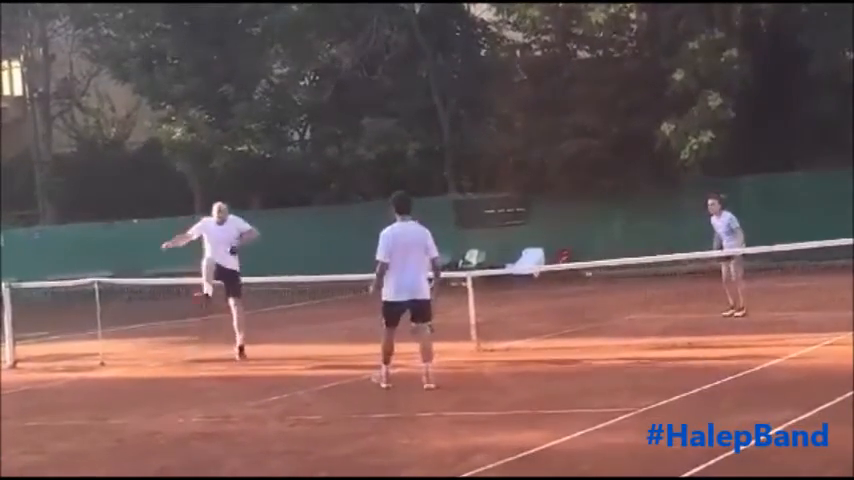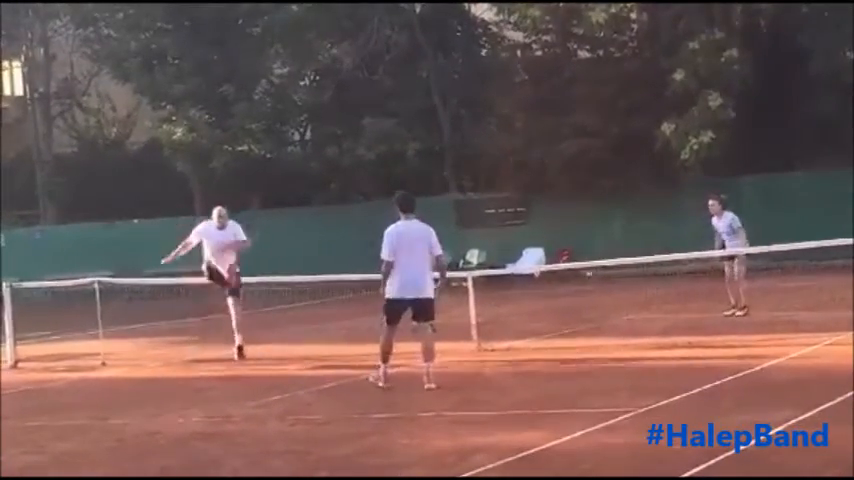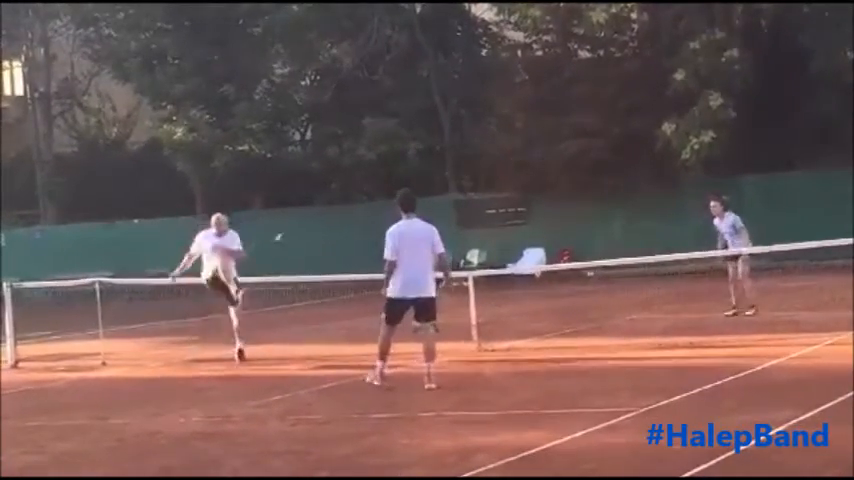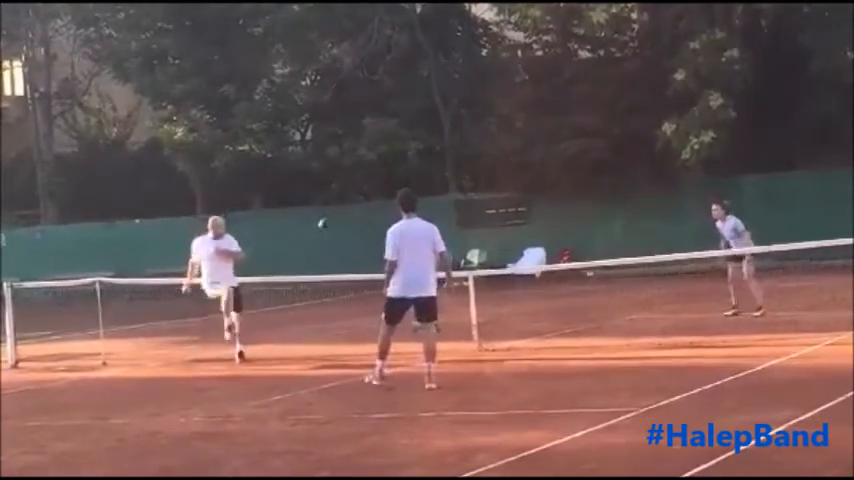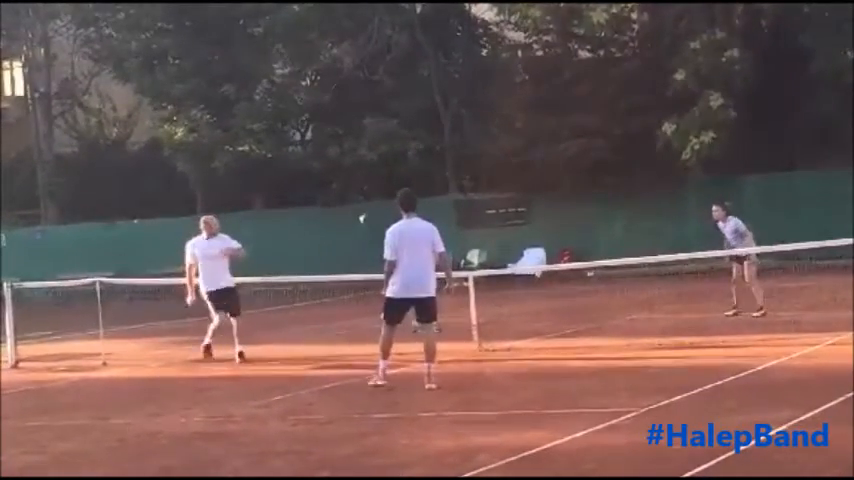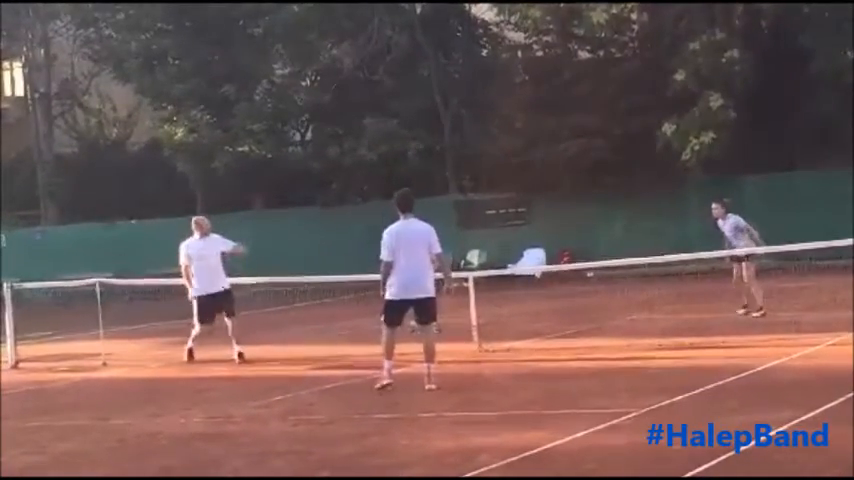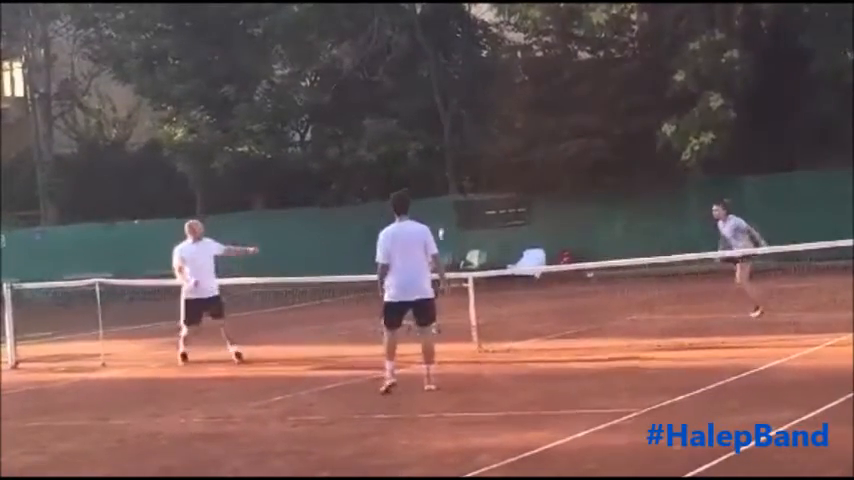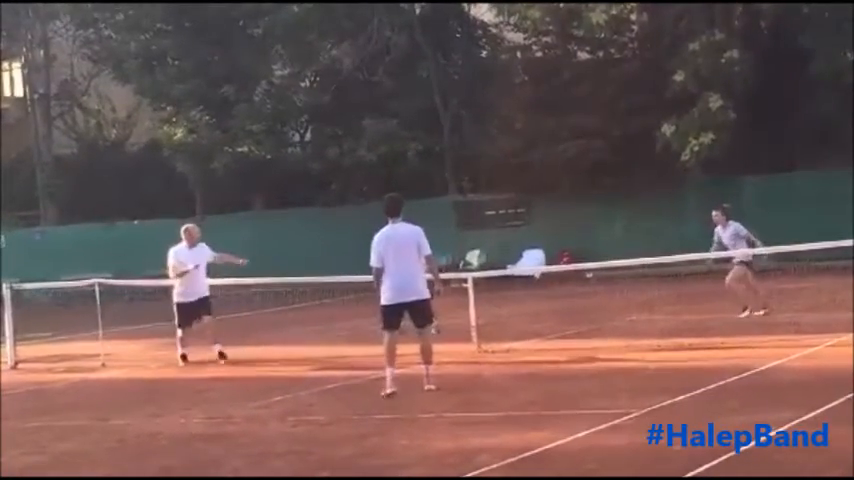
dt=0.1s
person 1, frame 1
left shoulder: (388, 233)
right shoulder: (423, 232)
left elbow: (383, 264)
right elbow: (435, 262)
left wrist: (376, 284)
right wrist: (436, 281)
left hip: (394, 292)
right hip: (420, 291)
left knee: (389, 332)
right knee: (423, 331)
left ankle: (384, 376)
right ankle: (428, 377)
person 1, frame 2
left shoulder: (392, 231)
right shoulder: (427, 230)
left elbow: (388, 263)
right elbow: (439, 259)
left wrist: (383, 285)
right wrist: (442, 279)
left hip: (397, 290)
right hip: (423, 289)
left knee: (389, 330)
right knee: (425, 330)
left ankle: (382, 374)
right ankle: (428, 376)
person 1, frame 3
left shoulder: (394, 231)
right shoulder: (430, 229)
left elbow: (391, 263)
right elbow: (442, 258)
left wrist: (386, 284)
right wrist: (447, 278)
left hip: (399, 289)
right hip: (425, 289)
left knee: (387, 329)
right knee: (427, 330)
left ankle: (379, 372)
right ankle: (429, 376)
person 1, frame 4
left shoulder: (394, 231)
right shoulder: (431, 228)
left elbow: (392, 263)
right elbow: (444, 256)
left wrist: (387, 284)
right wrist: (448, 277)
left hip: (400, 289)
right hip: (426, 289)
left knee: (387, 328)
right knee: (428, 330)
left ankle: (378, 372)
right ankle: (429, 376)
person 1, frame 5
left shoulder: (394, 230)
right shoulder: (430, 228)
left elbow: (390, 263)
right elbow: (443, 257)
left wrist: (385, 285)
right wrist: (449, 278)
left hip: (399, 289)
right hip: (426, 289)
left knee: (388, 329)
right knee: (428, 330)
left ankle: (381, 373)
right ankle: (430, 377)
person 1, frame 6
left shoulder: (390, 232)
right shoulder: (427, 229)
left elbow: (387, 264)
right elbow: (439, 257)
left wrist: (383, 285)
right wrist: (448, 280)
left hip: (397, 291)
right hip: (424, 290)
left knee: (388, 330)
right knee: (427, 331)
left ankle: (386, 373)
right ankle: (429, 377)
person 1, frame 7
left shoulder: (386, 234)
right shoulder: (423, 230)
left elbow: (383, 266)
right elbow: (435, 258)
left wrist: (381, 285)
right wrist: (443, 280)
left hip: (395, 292)
right hip: (422, 290)
left knee: (390, 332)
right knee: (426, 332)
left ankle: (389, 374)
right ankle: (429, 378)
person 1, frame 8
left shoulder: (379, 237)
right shoulder: (416, 231)
left elbow: (377, 270)
right elbow: (429, 259)
left wrist: (379, 288)
right wrist: (437, 281)
left hip: (391, 294)
right hip: (418, 292)
left knee: (390, 335)
right knee: (424, 333)
left ankle: (390, 382)
right ankle: (428, 379)
person 2, frame 1
left shoulder: (234, 221)
right shoulder: (205, 223)
left elbow: (254, 233)
right elbow: (186, 237)
left wrist: (241, 241)
right wrist: (171, 243)
left hip: (231, 268)
right hip: (213, 265)
left knee: (236, 304)
right knee: (209, 261)
left ankle: (240, 343)
right ankle: (207, 293)
person 2, frame 2
left shoulder: (234, 226)
right shoulder: (204, 228)
left elbow: (245, 244)
right elbow: (187, 243)
left wrist: (230, 246)
right wrist: (172, 256)
left hip: (231, 270)
right hip: (212, 270)
left knee: (234, 304)
right knee: (212, 252)
left ankle: (238, 343)
right ankle: (227, 275)
person 2, frame 3
left shoulder: (232, 236)
right shoulder: (203, 237)
left elbow: (241, 255)
right elbow: (192, 255)
left wrist: (225, 249)
right wrist: (179, 270)
left hip: (230, 278)
right hip: (212, 278)
left knee: (235, 312)
right knee: (220, 260)
left ankle: (239, 347)
right ankle: (235, 291)
person 2, frame 4
left shoulder: (228, 239)
right shoulder: (199, 243)
left elbow: (240, 256)
right elbow: (194, 263)
left wrist: (225, 252)
right wrist: (187, 282)
left hip: (230, 283)
right hip: (212, 284)
left knee: (236, 317)
right knee: (228, 290)
left ankle: (238, 349)
right ankle: (228, 325)
person 2, frame 5
left shoulder: (224, 239)
right shoulder: (193, 244)
left elbow: (242, 252)
right elbow: (190, 268)
left wrist: (232, 251)
right wrist: (191, 292)
left hip: (227, 285)
right hip: (210, 288)
left knee: (235, 319)
right knee: (219, 319)
left ankle: (238, 349)
right ankle: (207, 342)
person 2, frame 6
left shoulder: (215, 239)
right shoulder: (186, 246)
left elbow: (234, 247)
right elbow: (185, 269)
left wrist: (240, 249)
right wrist: (191, 289)
left hip: (222, 288)
right hip: (201, 291)
left knee: (230, 320)
right knee: (203, 326)
left ankle: (237, 350)
right ankle: (190, 345)
person 2, frame 7
left shoulder: (209, 243)
right shoulder: (180, 250)
left elbow: (227, 250)
right elbow: (178, 272)
left wrist: (248, 250)
right wrist: (188, 281)
left hip: (211, 292)
right hip: (191, 295)
left knee: (221, 322)
right knee: (188, 327)
left ankle: (234, 350)
right ankle: (182, 350)
person 2, frame 8
left shoulder: (202, 248)
right shoulder: (175, 252)
left elbow: (217, 257)
right elbow: (173, 274)
left wrist: (238, 260)
right wrist: (188, 269)
left hip: (202, 294)
right hip: (183, 297)
left knee: (207, 323)
right knee: (183, 330)
left ankle: (218, 349)
right ankle: (182, 353)
person 3, frame 1
left shoulder: (729, 217)
right shoulder: (713, 220)
left elbow: (740, 233)
left wrist: (738, 250)
right wrist: (715, 250)
right hip: (725, 251)
left knee: (736, 279)
right knee: (726, 280)
left ankle: (742, 307)
right ankle: (733, 306)
person 3, frame 2
left shoulder: (731, 217)
right shoulder: (714, 221)
left elbow: (742, 233)
right wrist: (717, 250)
left knee: (738, 278)
right knee: (729, 279)
left ankle: (743, 306)
right ankle: (734, 306)
person 3, frame 3
left shoulder: (732, 217)
right shoulder: (716, 222)
left elbow: (744, 233)
left wrist: (745, 249)
right wrist: (720, 250)
left knee: (742, 277)
right knee: (732, 279)
left ankle: (752, 305)
right ankle: (735, 307)
person 3, frame 4
left shoulder: (734, 221)
right shoulder: (718, 224)
left elbow: (745, 236)
right hip: (734, 253)
left knee: (748, 278)
right knee: (730, 280)
left ankle: (760, 307)
right ankle: (734, 307)
person 3, frame 5
left shoulder: (734, 222)
right shoulder: (720, 225)
left elbow: (748, 235)
left wrist: (752, 253)
right hip: (737, 253)
left knee: (750, 280)
right knee: (734, 280)
left ankle: (761, 307)
right ankle: (735, 307)
person 3, frame 6
left shoulder: (734, 219)
right shoulder: (719, 223)
left elbow: (750, 230)
left wrist: (758, 243)
left knee: (749, 280)
right knee: (737, 280)
left ankle: (761, 308)
right ankle: (746, 305)
person 3, frame 7
left shoulder: (735, 220)
right shoulder: (720, 224)
left elbow: (751, 231)
left wrist: (761, 242)
left knee: (741, 281)
right knee: (740, 281)
left ankle: (758, 306)
right ankle: (757, 305)
person 3, frame 8
left shoulder: (735, 226)
right shoulder: (717, 230)
left elbow: (751, 237)
right elbow: (716, 245)
left wrist: (761, 248)
left hip: (744, 259)
right hip: (736, 259)
left knee: (729, 282)
right knee: (750, 285)
left ankle: (747, 306)
right ankle: (764, 307)
